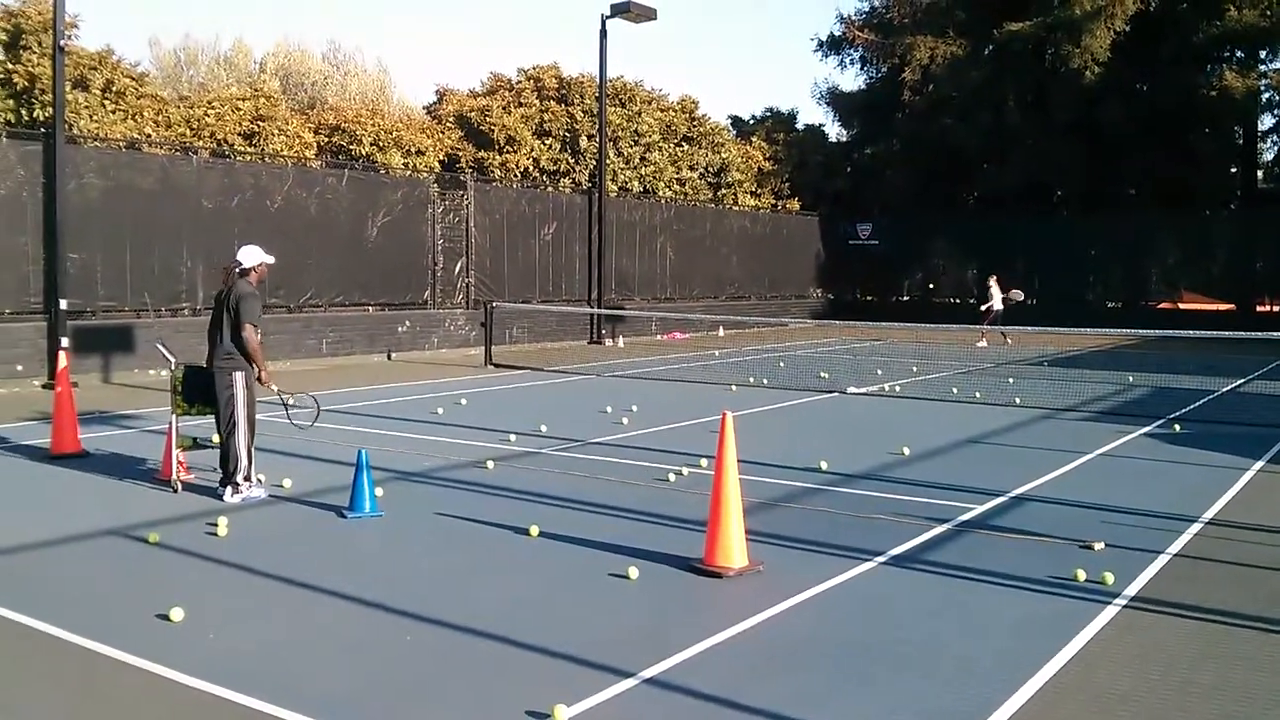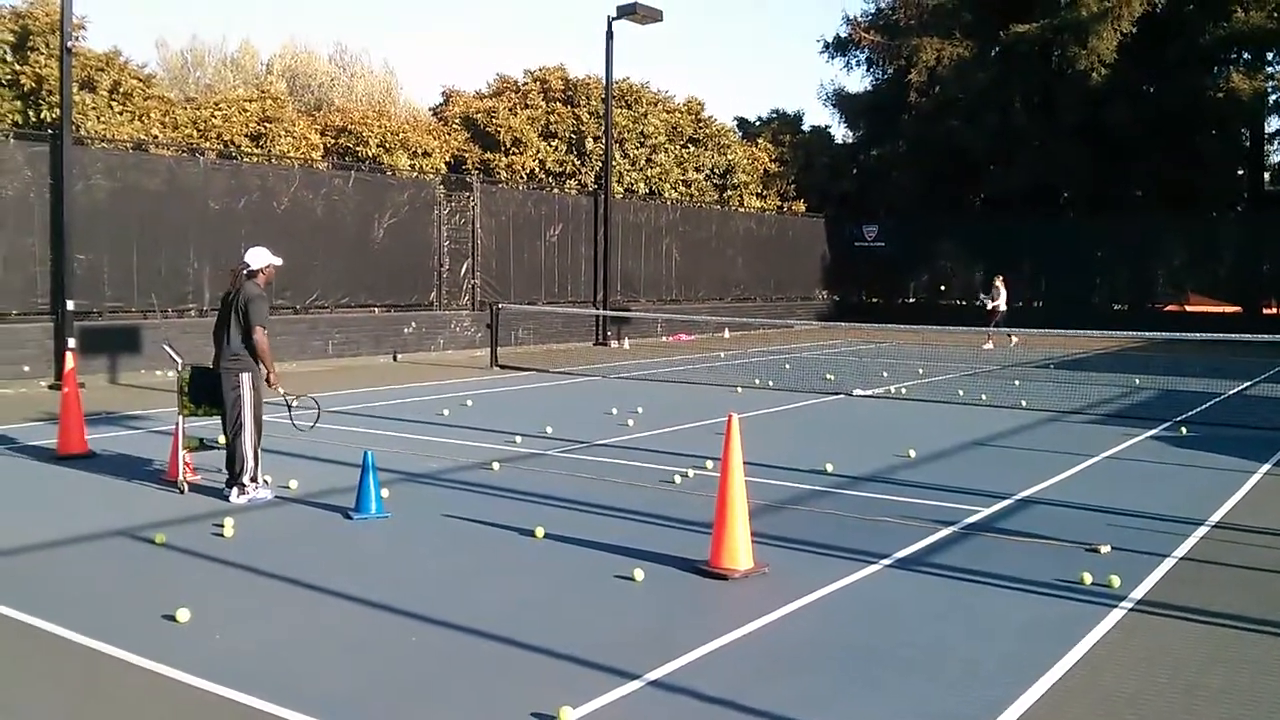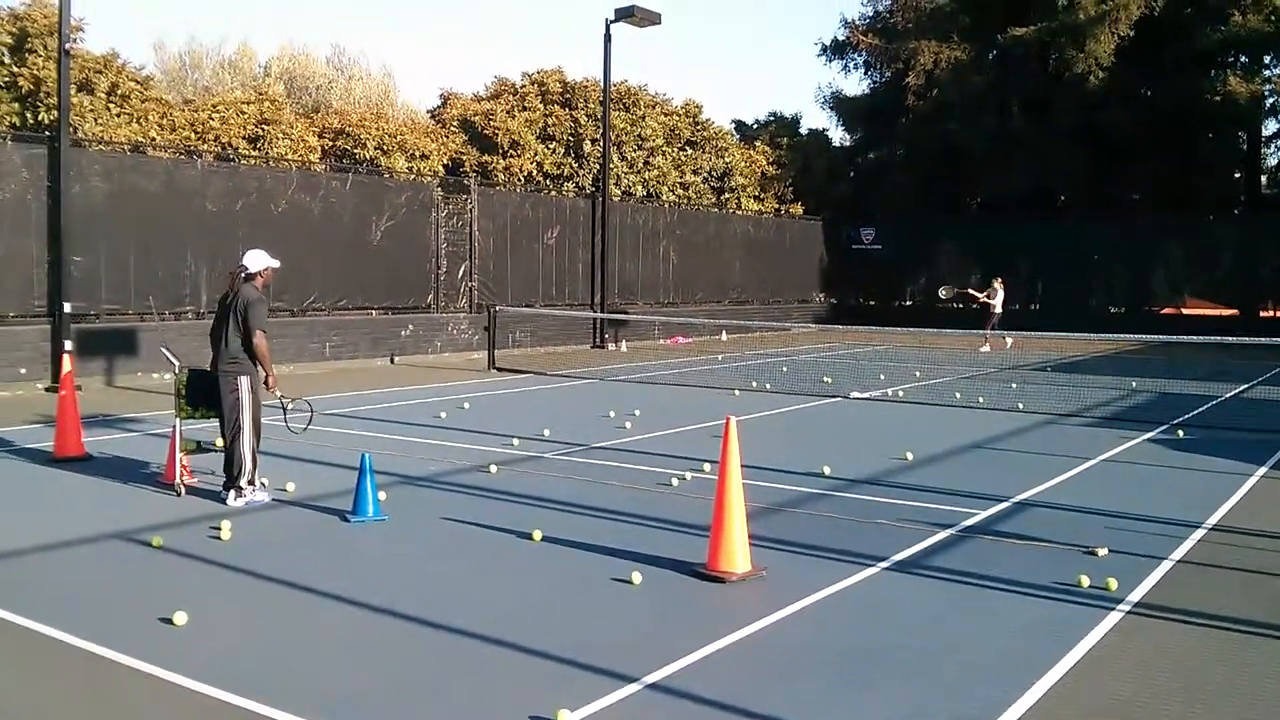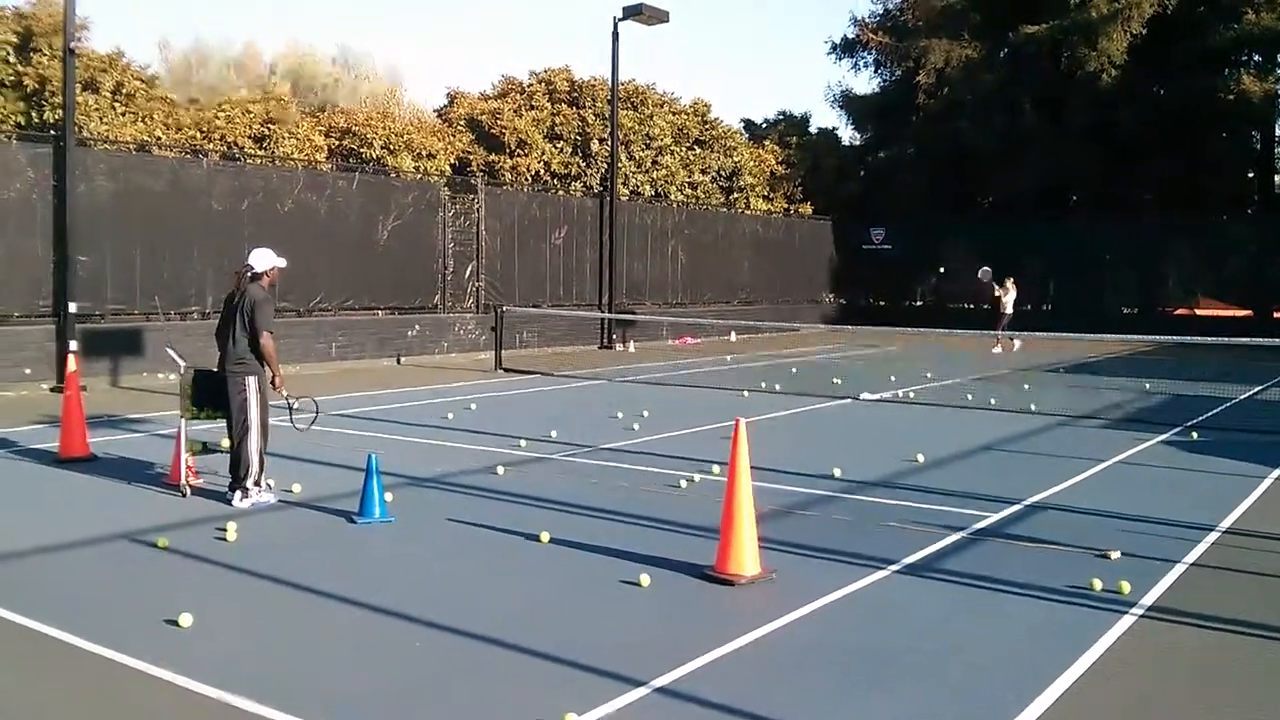
dt=0.1s
person 1, frame 1
left shoulder: (227, 291)
right shoulder: (249, 294)
left elbow: (213, 330)
right elbow: (247, 334)
right wrist: (262, 367)
left hip: (220, 366)
right hip: (236, 368)
left knee: (231, 426)
right knee: (240, 427)
left ankle: (231, 479)
right ankle: (237, 486)
person 1, frame 2
left shoulder: (232, 293)
right shoulder: (257, 295)
left elbow: (218, 331)
right elbow: (258, 336)
right wrist: (271, 369)
left hip: (225, 366)
right hip: (242, 369)
left knee: (236, 427)
right knee: (247, 428)
left ankle: (237, 480)
right ankle: (244, 486)
person 1, frame 3
left shoulder: (230, 295)
right shoulder: (256, 299)
left elbow: (214, 333)
right elbow: (257, 340)
right wrist: (270, 372)
left hip: (224, 369)
right hip: (240, 372)
left knee: (235, 430)
right knee: (245, 430)
left ankle: (234, 483)
right ankle: (241, 489)
person 1, frame 4
left shoulder: (235, 295)
right shoulder: (262, 298)
left elbow: (220, 333)
right elbow: (265, 340)
right wrist: (277, 373)
left hip: (230, 370)
right hip: (248, 372)
left knee: (240, 430)
right knee: (252, 431)
left ankle: (239, 484)
right ankle: (247, 491)
